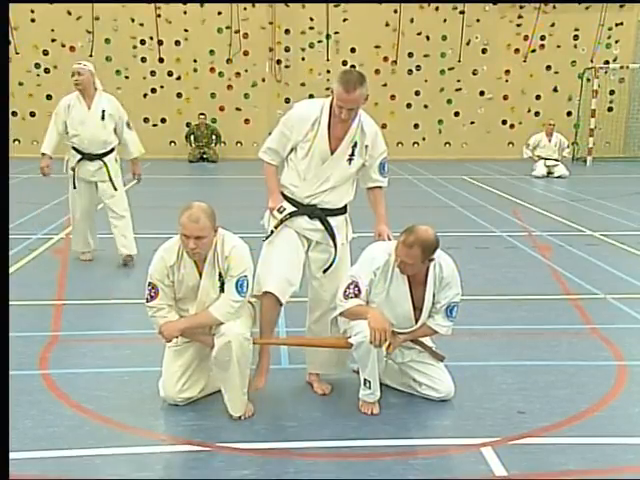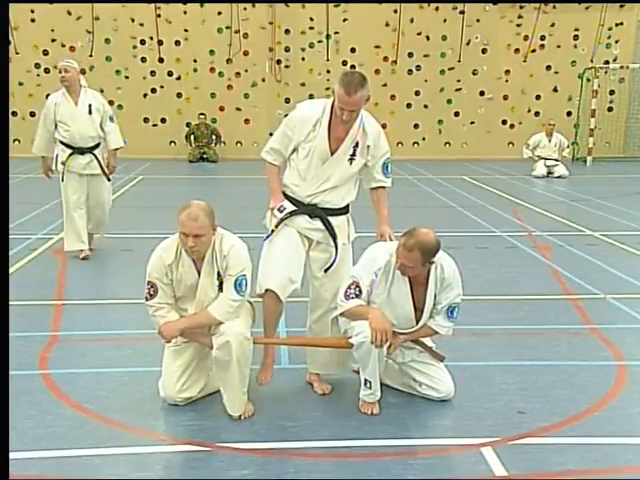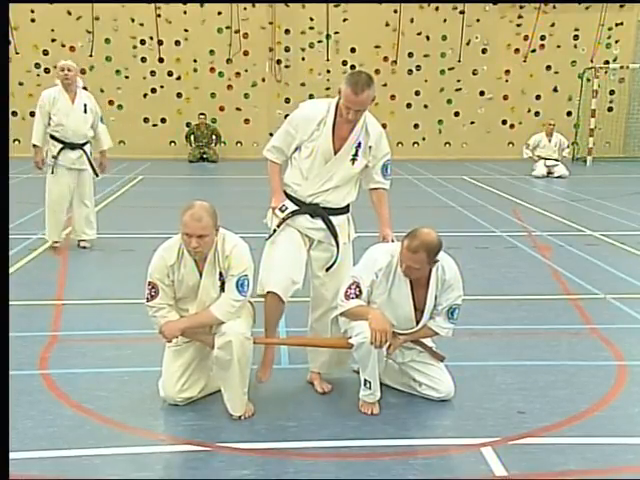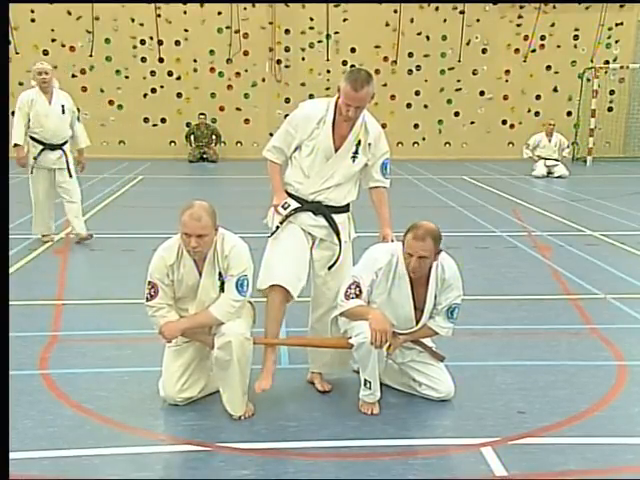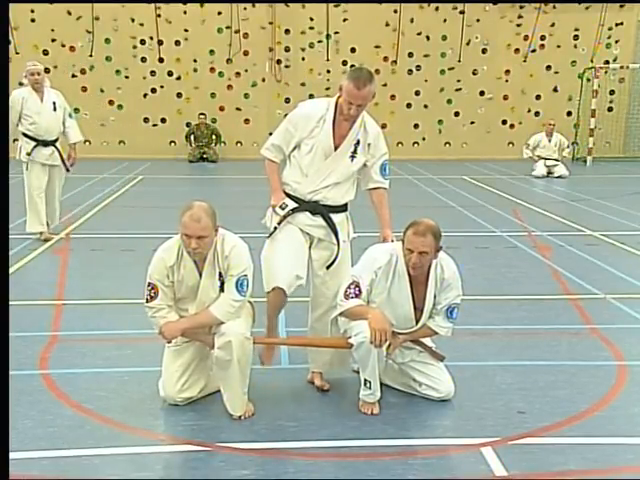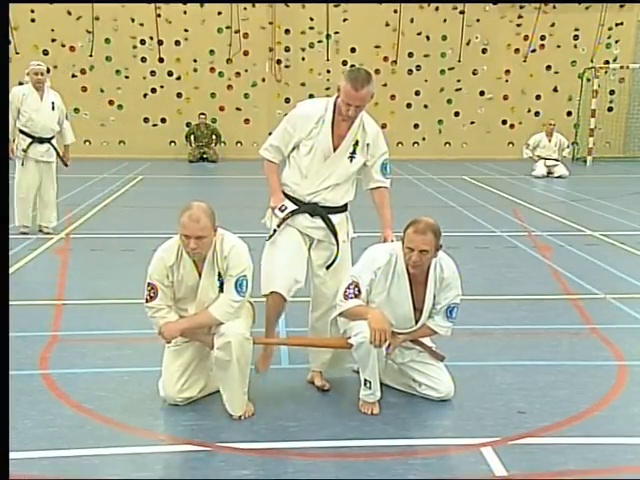
dt=0.5s
person 1, frame 1
left shoulder: (369, 133)
right shoulder: (302, 114)
left elbow: (374, 180)
right elbow: (270, 154)
left wrist: (381, 222)
right wrist: (274, 196)
left hip: (332, 222)
right hip: (290, 213)
left knee: (328, 299)
right knee: (273, 284)
left ankle: (316, 370)
right ankle: (263, 359)
person 1, frame 2
left shoulder: (372, 133)
right shoulder: (304, 114)
left elbow: (377, 180)
right elbow: (273, 155)
left wrist: (383, 223)
right wrist: (276, 197)
left hip: (334, 221)
right hip: (292, 212)
left knee: (329, 298)
right knee: (274, 281)
left ankle: (316, 370)
right ankle: (268, 356)
person 1, frame 3
left shoulder: (374, 134)
right shoulder: (309, 113)
left elbow: (377, 182)
right elbow: (274, 153)
left wrist: (385, 226)
right wrist: (277, 196)
left hip: (335, 220)
right hip: (293, 211)
left knee: (330, 297)
right knee: (277, 283)
left ankle: (318, 369)
right ankle: (268, 350)
person 1, frame 4
left shoulder: (373, 133)
right shoulder: (308, 113)
left elbow: (377, 181)
right elbow: (274, 153)
left wrist: (386, 226)
right wrist: (279, 194)
left hip: (335, 220)
right hip: (295, 211)
left knee: (331, 297)
right knee: (281, 282)
left ankle: (318, 368)
right ankle: (269, 360)
person 1, frame 5
left shoulder: (371, 134)
right shoulder: (308, 112)
left elbow: (376, 182)
right elbow: (272, 151)
left wrist: (386, 228)
right wrist: (276, 194)
left hip: (333, 219)
right hip: (292, 211)
left knee: (330, 296)
right knee: (281, 281)
left ankle: (318, 367)
right ankle: (270, 331)
person 1, frame 6
left shoulder: (371, 133)
right shoulder: (306, 113)
left elbow: (378, 182)
right elbow: (271, 152)
left wrist: (387, 228)
right wrist: (276, 194)
left hip: (333, 220)
right hip: (292, 212)
left knee: (330, 296)
right knee: (279, 283)
left ankle: (318, 367)
right ankle: (268, 340)
person 2, frame 1
left shoulder: (235, 250)
right shoulder: (165, 256)
left elbow: (231, 305)
right elbow: (159, 310)
left wrist: (181, 325)
right wrist: (207, 340)
left hip: (228, 315)
right hip: (186, 328)
left knee: (233, 337)
right knee: (173, 394)
left ankle: (238, 399)
right ankle: (217, 368)
person 2, frame 2
left shoulder: (233, 249)
right shoulder: (163, 255)
left elbow: (229, 305)
right elbow: (159, 308)
left wrist: (181, 324)
right wrist: (206, 341)
left hip: (227, 314)
right hip: (185, 328)
left knee: (234, 336)
right knee: (174, 395)
left ankle: (238, 399)
right ankle: (220, 368)
person 2, frame 3
left shoulder: (236, 249)
right shoulder: (165, 256)
left elbow: (231, 305)
right elbow: (159, 309)
left wrist: (182, 324)
right wrist: (208, 340)
left hip: (228, 315)
right hip: (186, 328)
left knee: (234, 336)
right knee: (173, 394)
left ankle: (239, 399)
right ankle: (221, 370)
person 2, frame 4
left shoulder: (235, 249)
right shoulder: (165, 255)
left elbow: (232, 304)
right elbow: (158, 309)
left wrist: (182, 324)
right wrist: (207, 340)
left hip: (227, 315)
right hip: (186, 328)
left knee: (234, 336)
right knee: (174, 394)
left ankle: (238, 399)
right ankle: (220, 371)
person 2, frame 5
left shoulder: (235, 249)
right shoulder: (165, 256)
left elbow: (231, 304)
right elbow: (158, 310)
left wrist: (182, 324)
right wrist: (207, 340)
left hip: (227, 315)
right hip: (185, 328)
left knee: (234, 337)
right knee: (173, 394)
left ankle: (238, 399)
right ankle: (219, 369)
person 2, frame 6
left shoulder: (234, 249)
right shoulder: (164, 256)
left elbow: (231, 304)
right elbow: (157, 310)
left wrist: (181, 325)
right wrist: (206, 339)
left hip: (227, 314)
right hip: (185, 329)
left knee: (233, 337)
right knee: (174, 394)
left ankle: (238, 399)
right ankle: (217, 368)
person 3, frame 1
left shoulder: (446, 269)
right shoulder: (377, 255)
left elbow: (441, 321)
right elbow: (345, 304)
left wrist: (402, 338)
right wrist: (372, 313)
left hip: (411, 339)
right hip: (371, 325)
left knee: (443, 390)
right knee: (367, 334)
left ankle: (376, 369)
right ankle: (369, 394)
person 3, frame 2
left shoulder: (447, 270)
right shoulder: (378, 255)
left elbow: (442, 321)
right elbow: (346, 303)
left wrist: (403, 337)
right wrist: (373, 313)
left hip: (412, 339)
right hip: (371, 324)
left knee: (443, 391)
right knee: (369, 335)
left ankle: (378, 369)
right ankle: (369, 394)
person 3, frame 3
left shoulder: (448, 272)
right shoulder: (379, 256)
left elbow: (442, 322)
right elbow: (346, 303)
left wrist: (403, 338)
right wrist: (373, 313)
left hip: (412, 339)
right hip: (371, 324)
left knee: (443, 390)
right knee: (368, 335)
left ankle: (377, 370)
right ankle: (369, 394)
person 3, frame 4
left shoulder: (448, 271)
right shoulder: (379, 256)
left elbow: (442, 322)
right elbow: (345, 304)
left wrist: (403, 338)
right wrist: (373, 314)
left hip: (412, 341)
right hip: (371, 325)
left knee: (443, 391)
right knee: (368, 335)
left ankle: (378, 369)
right ankle: (369, 394)
person 3, frame 5
left shoulder: (447, 271)
right shoulder: (378, 257)
left elbow: (441, 322)
right elbow: (345, 304)
left wrist: (403, 338)
right wrist: (373, 313)
left hip: (411, 340)
right hip: (371, 325)
left knee: (443, 390)
right knee: (368, 335)
left ankle: (377, 369)
right ankle: (369, 394)
person 3, frame 6
left shoulder: (447, 270)
right shoulder: (377, 257)
left elbow: (441, 321)
right elbow: (345, 304)
left wrist: (402, 337)
right wrist: (373, 313)
left hip: (411, 340)
right hip: (370, 324)
left knee: (443, 390)
right knee: (367, 334)
left ankle: (381, 369)
right ankle: (369, 394)
person 4, frame 1
left shoulder: (110, 102)
right shoulder: (67, 103)
left elbow: (125, 131)
right elbow: (55, 130)
left wrist: (134, 162)
right wrist: (46, 157)
left hip: (106, 164)
right hip: (80, 164)
left knee: (118, 208)
right knee: (81, 211)
left ankle: (127, 251)
right ankle: (85, 248)
person 4, frame 2
left shoulder: (95, 97)
right shoulder: (54, 100)
left elbow: (110, 126)
right elbow: (46, 131)
left wrist: (112, 155)
right wrist: (45, 159)
left hip: (95, 157)
right hip: (69, 158)
left knee: (101, 203)
right knee: (74, 203)
left ankle: (90, 234)
right ankle: (81, 246)
person 4, frame 3
left shoulder: (88, 98)
right shoulder: (49, 95)
left elbow: (99, 126)
right elbow: (40, 124)
left wrist: (103, 154)
right wrist: (38, 151)
left hip: (82, 153)
right hip: (59, 153)
left knee: (85, 197)
right knee: (58, 196)
left ankle: (83, 235)
right ankle: (55, 236)
person 4, frame 4
left shoulder: (64, 97)
right shoulder: (27, 97)
left elbow: (76, 125)
right elbow: (19, 125)
left wrist: (81, 152)
right wrist: (20, 149)
left hip: (62, 153)
right hip: (38, 153)
left knee: (71, 192)
right knee: (41, 195)
left ankle: (79, 230)
right ankle: (45, 231)
person 4, frame 5
left shoulder: (56, 95)
right shoulder: (18, 96)
left elbow: (68, 121)
right elbow: (11, 123)
left wrist: (72, 148)
left hip: (54, 149)
right hip: (32, 150)
left knee: (54, 191)
right knee: (35, 190)
left ankle: (47, 221)
right ankle: (41, 228)
person 4, frame 6
left shoulder: (54, 96)
right shoulder: (19, 92)
left elbow: (63, 122)
right elbow: (10, 119)
left wrist: (66, 148)
right wrist: (9, 142)
left hip: (49, 148)
right hip: (27, 146)
left knee: (48, 188)
right knee: (26, 187)
left ankle: (45, 223)
right ankle: (23, 223)
